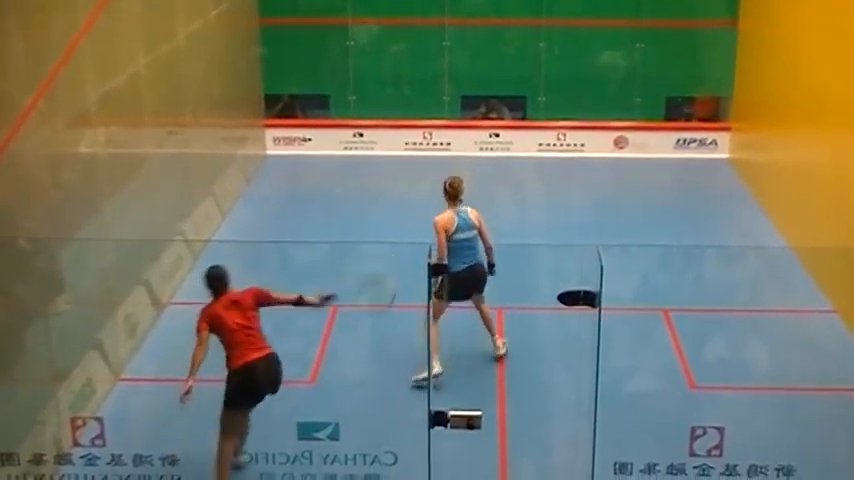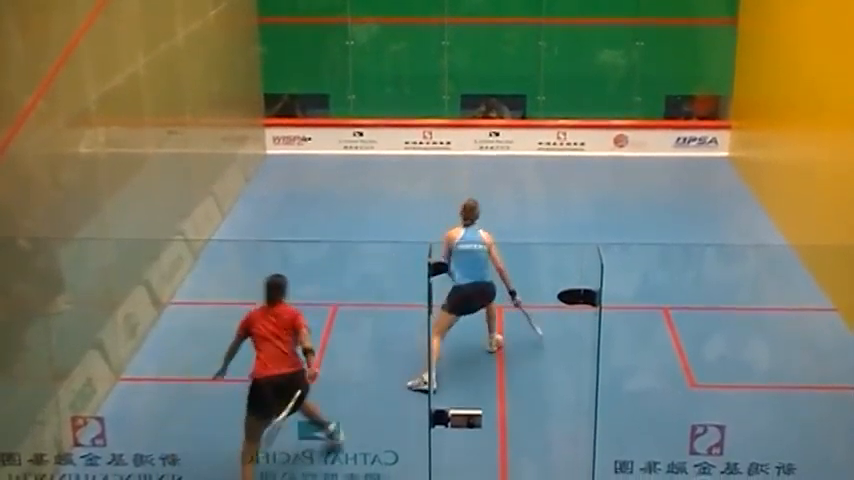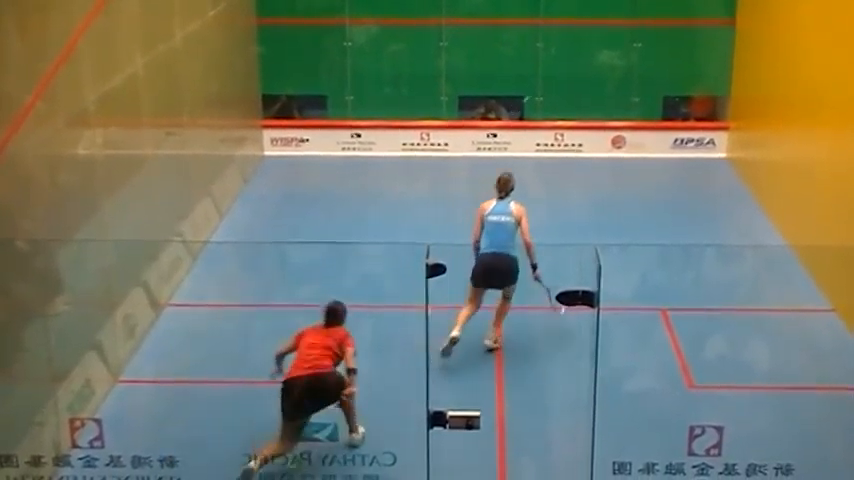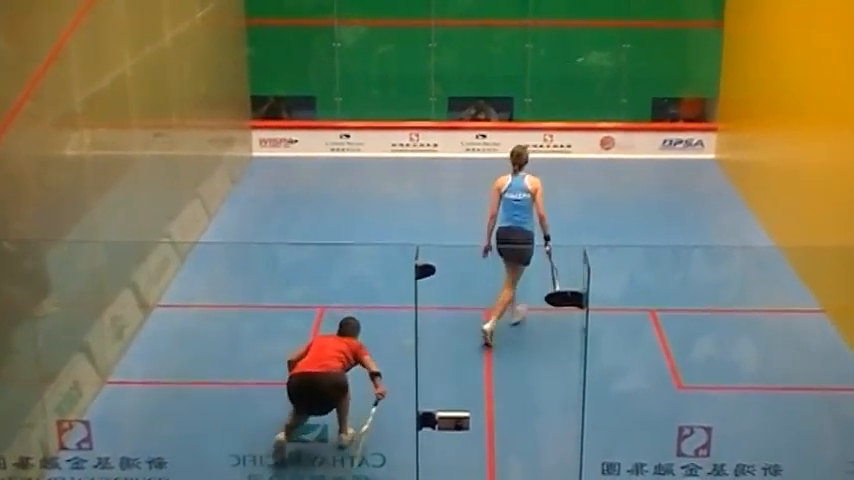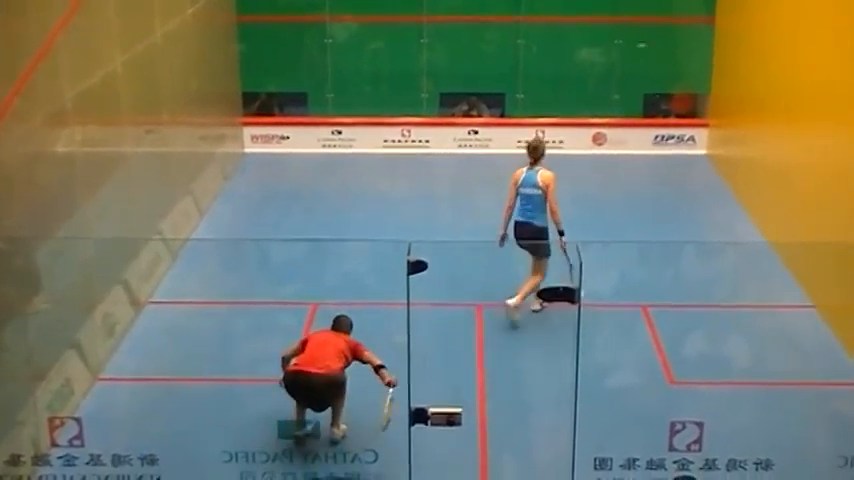
dt=0.2s
person 1, frame 1
left shoulder: (441, 220)
right shoulder: (474, 213)
left elbow: (442, 256)
right elbow: (488, 245)
left wrist: (435, 272)
right wrist: (491, 264)
left hip: (456, 275)
right hip: (478, 271)
left knee: (432, 319)
right knee: (480, 305)
left ankle: (434, 366)
right ankle: (498, 345)
person 1, frame 2
left shoulder: (451, 235)
right shoulder: (485, 236)
left elbow: (444, 266)
right elbow: (500, 268)
right wrist: (512, 293)
left hip: (461, 291)
right hip: (486, 288)
left knee: (436, 335)
right knee: (488, 301)
left ankle: (428, 378)
right ankle: (493, 340)
person 1, frame 3
left shoulder: (484, 207)
right shoulder: (519, 209)
left elbow: (475, 241)
right elbow: (527, 241)
left wrist: (478, 260)
right wrist: (534, 266)
left hip: (485, 260)
right hip: (507, 261)
left knee: (472, 304)
right knee: (507, 297)
left ankle: (455, 332)
right ankle: (493, 338)
person 1, frame 4
left shoulder: (500, 182)
right shoulder: (534, 182)
left elbow: (492, 214)
right elbow: (541, 214)
left wrist: (487, 240)
right wrist: (547, 238)
left hip: (504, 234)
right hip: (523, 236)
left knee: (510, 278)
right knee: (510, 284)
left ankle: (515, 310)
right ankle: (490, 324)
person 1, frame 5
left shoulder: (518, 174)
right shoulder: (547, 176)
left elbow: (510, 205)
right elbow: (552, 209)
left wrist: (504, 229)
right wrist: (561, 233)
left hip: (520, 228)
right hip: (537, 231)
left knee: (537, 265)
right knee: (539, 274)
left ankle: (537, 301)
right ankle: (515, 301)
person 2, frame 1
left shoulder: (208, 313)
right shoulder: (250, 295)
left elbow: (201, 347)
right elbow: (287, 299)
left wrist: (190, 379)
right wrist: (315, 301)
left hip: (244, 371)
right hip: (268, 360)
left knee: (228, 431)
right knee: (240, 412)
right ankle: (235, 453)
person 2, frame 2
left shoulder: (252, 317)
right shoulder: (293, 314)
left elbow: (234, 346)
right elbow: (305, 341)
left wrist: (223, 369)
right wrist: (312, 366)
left hip: (264, 381)
right hip: (293, 375)
left knee: (251, 440)
right knee: (299, 401)
right ankle: (330, 430)
person 2, frame 3
left shoulder: (307, 332)
right shoulder: (344, 335)
left elbow: (280, 353)
right elbow: (349, 360)
left wrist: (278, 367)
right wrist: (352, 385)
left hip: (292, 383)
right hip: (322, 380)
left knee: (286, 441)
right knee: (345, 388)
left ankle: (257, 463)
right ankle: (354, 434)
person 2, frame 4
left shoulder: (319, 340)
right shoulder: (356, 346)
left elbow: (291, 360)
right elbow: (370, 365)
right wrist: (379, 386)
left hip: (297, 381)
right hip: (327, 380)
left knee: (301, 412)
right knee: (341, 388)
left ankle: (285, 437)
right ankle: (344, 434)
person 2, frame 5
left shoulder: (313, 335)
right shoulder: (352, 344)
left elbow: (285, 356)
right elbow: (373, 360)
left wrist: (286, 375)
right wrist: (386, 377)
left hip: (294, 378)
right hip: (325, 380)
right knee: (339, 382)
left ankle: (299, 426)
right ankle: (336, 428)
